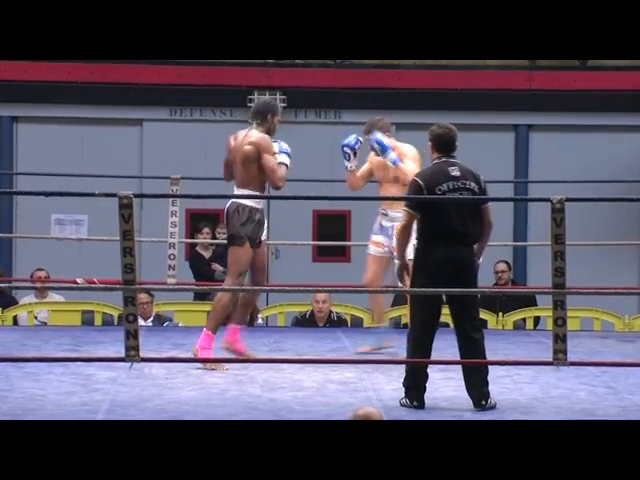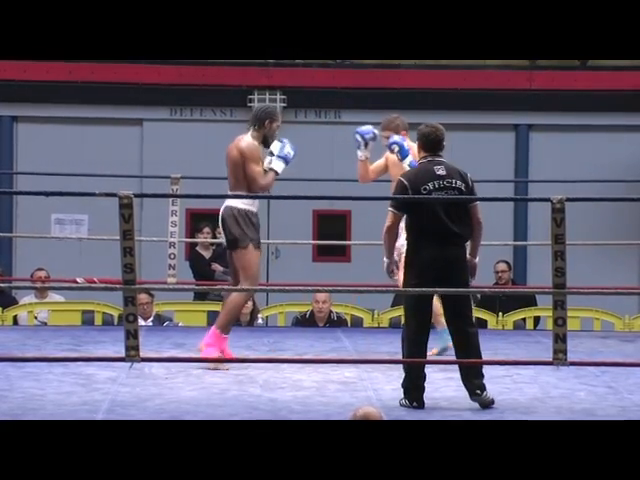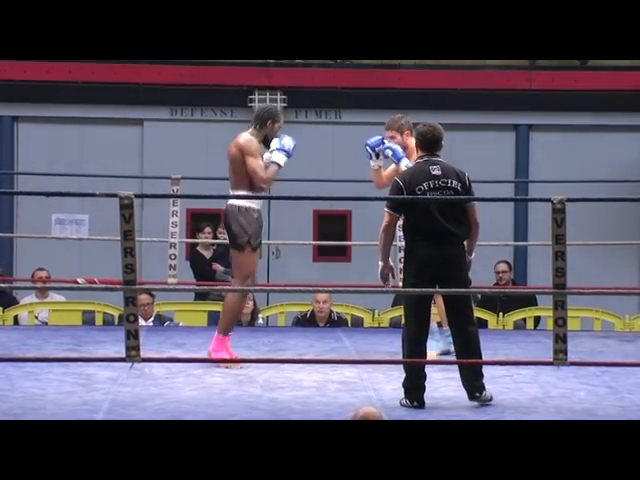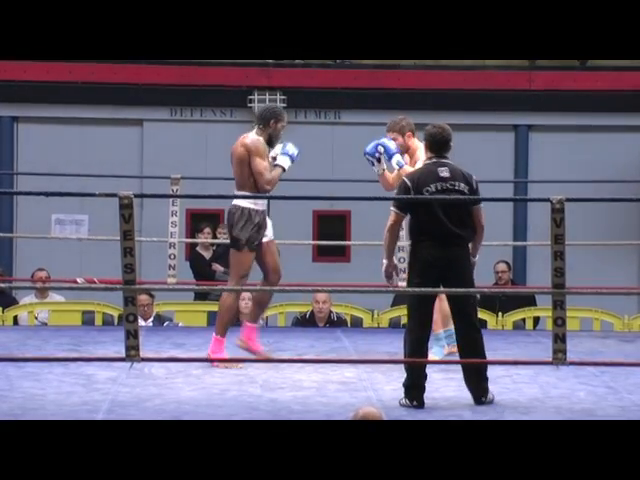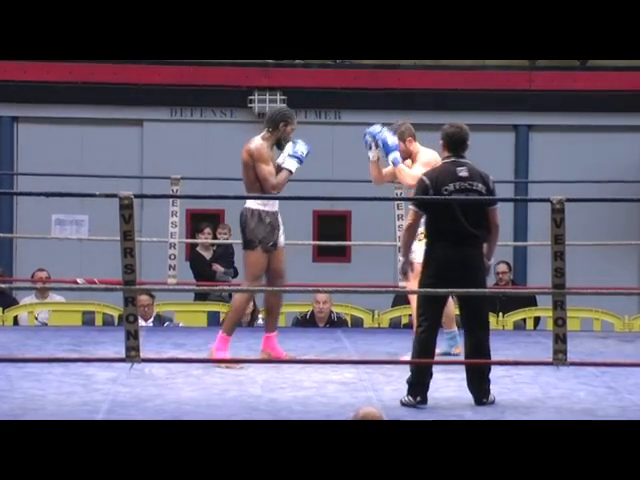
dt=0.2s
person 1, frame 1
left shoulder: (423, 179)
right shoulder: (474, 178)
left elbow: (406, 224)
right elbow: (488, 223)
left wrist: (401, 259)
right wrist: (476, 253)
left hip: (431, 259)
right hip: (464, 259)
left knee: (421, 330)
right knee: (470, 330)
left ankle: (414, 395)
right ankle: (481, 396)
person 1, frame 2
left shoulder: (409, 178)
right shoulder: (462, 176)
left elbow: (391, 225)
right elbow: (476, 221)
left wrist: (389, 258)
right wrist: (472, 256)
left hip: (421, 258)
right hip: (455, 257)
left knee: (415, 328)
right knee: (464, 326)
left ankle: (413, 395)
right ankle: (477, 387)
person 1, frame 3
left shoulder: (405, 179)
right shoulder: (459, 176)
left elbow: (388, 225)
right elbow: (473, 221)
left wrist: (384, 261)
right wrist: (469, 253)
left hip: (420, 257)
right hip: (453, 256)
left knee: (415, 328)
right knee: (464, 323)
left ankle: (414, 394)
right ankle: (476, 387)
person 1, frame 4
left shoulder: (413, 180)
right shoulder: (467, 178)
left elbow: (394, 225)
right elbow: (479, 225)
left wrist: (388, 259)
right wrist: (472, 256)
left hip: (425, 258)
right hip: (458, 257)
left knee: (417, 328)
right knee: (468, 326)
left ankle: (414, 394)
right ankle: (480, 391)
person 1, frame 5
left shoulder: (431, 178)
right shoulder: (483, 179)
left elbow: (412, 223)
right elbow: (494, 225)
left wrist: (405, 256)
right wrist: (487, 258)
left hip: (439, 258)
right hip: (472, 258)
left knee: (427, 326)
right knee: (477, 327)
left ankle: (417, 392)
right ankle: (482, 392)
person 2, frame 1
left shoulder: (236, 138)
right shoulder: (262, 140)
left elbow: (228, 174)
right elbow: (278, 182)
right wrist: (283, 157)
left hip: (250, 212)
right hip: (246, 212)
left knee: (259, 276)
right knee: (234, 280)
left ankle: (233, 337)
right ankle: (205, 345)
person 2, frame 2
left shoulder: (241, 143)
right shoulder: (250, 146)
right elbow: (261, 187)
left wrist: (270, 157)
right wrist: (279, 162)
left hip: (240, 215)
right hip: (239, 215)
left knee: (240, 284)
right knee: (249, 284)
left ankle: (221, 345)
right ankle: (211, 341)
person 2, frame 3
left shoulder: (247, 142)
right shoulder: (248, 142)
right elbow: (262, 182)
left wrist: (272, 155)
right wrist: (280, 156)
left hip: (246, 213)
right hip: (243, 213)
left knee: (244, 282)
right knee: (243, 282)
left ankle: (223, 345)
right ankle: (218, 345)
person 2, frame 4
left shoulder: (248, 142)
right shoulder: (255, 142)
right elbow: (266, 184)
left wrist: (273, 157)
right wrist: (284, 160)
left hip: (256, 214)
right hip: (247, 214)
left knee: (274, 275)
right knee: (237, 282)
left ankle: (249, 334)
right ankle: (217, 349)
person 2, frame 5
left shoulder: (263, 146)
right shoulder: (259, 147)
right elbow: (273, 186)
left wrist: (286, 157)
right wrist: (293, 162)
left hip: (270, 217)
right hip: (258, 216)
left knee: (277, 280)
right knee: (251, 284)
left ankle: (270, 345)
right ankle: (221, 346)
person 3, frame 1
left shoulder: (408, 152)
right shoulder: (374, 158)
left elbow: (411, 180)
right elbow: (354, 185)
left wrist: (391, 155)
right wrist: (350, 160)
right hip: (383, 221)
right knee: (371, 282)
person 3, frame 2
left shoulder: (421, 153)
right shoulder: (390, 157)
right elbow: (364, 178)
left wrist: (407, 157)
right wrist: (363, 150)
right hip: (404, 223)
left knee: (406, 282)
right ankle: (445, 338)
person 3, frame 3
right shoulder: (401, 157)
right elbow: (380, 183)
left wrist: (403, 162)
right wrist: (375, 159)
left ankle: (435, 339)
right ankle: (448, 341)
person 3, frame 4
left shoulder: (424, 153)
right shoulder: (406, 157)
right elbow: (389, 185)
left wrist: (395, 158)
right wrist: (378, 165)
left ankle: (438, 346)
right ankle: (450, 341)
person 3, frame 5
left shoulder: (428, 157)
right shoulder: (408, 162)
left elbow: (410, 180)
right elbow: (378, 178)
left wrist: (393, 155)
right wrist: (374, 151)
right hip: (427, 227)
left knee: (414, 285)
right ankle: (453, 342)
